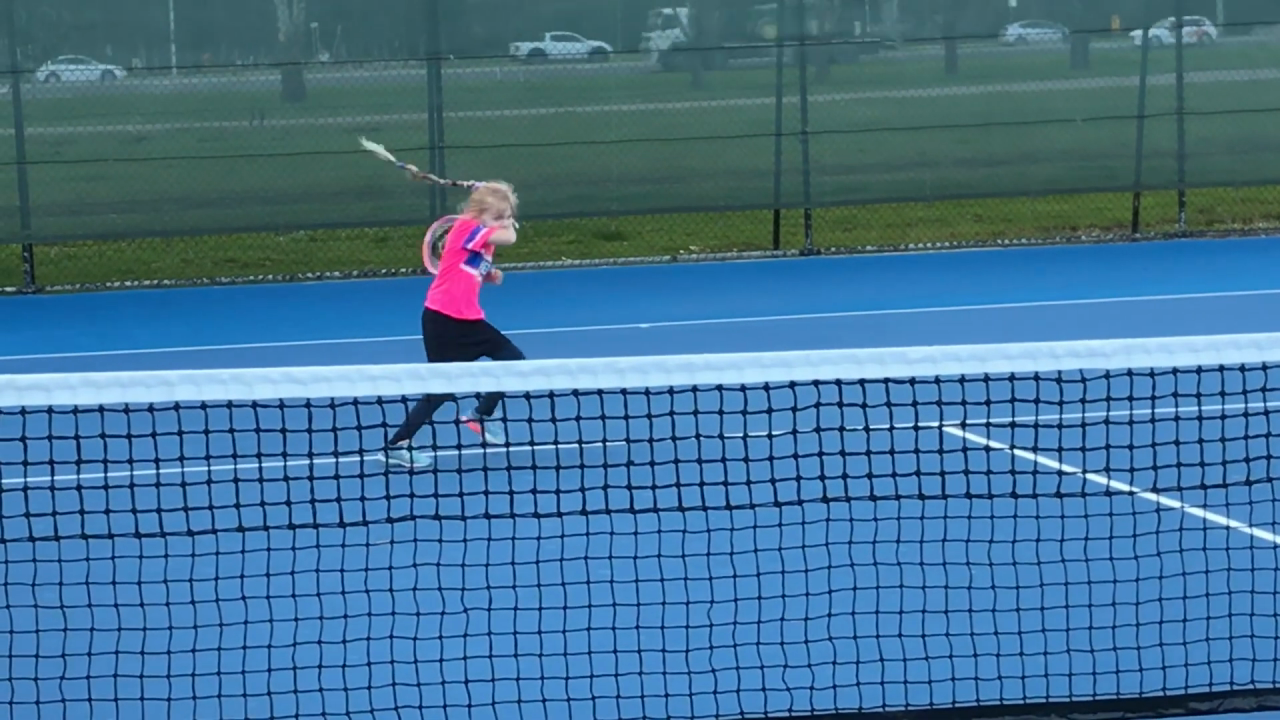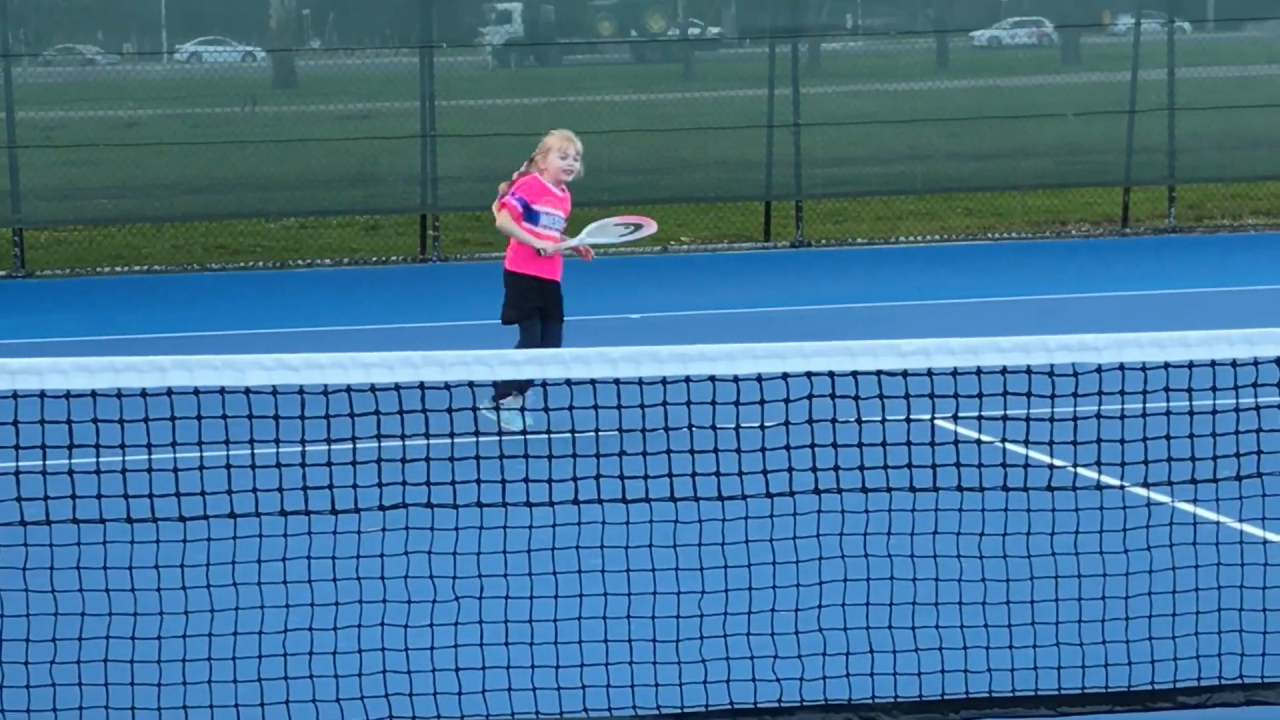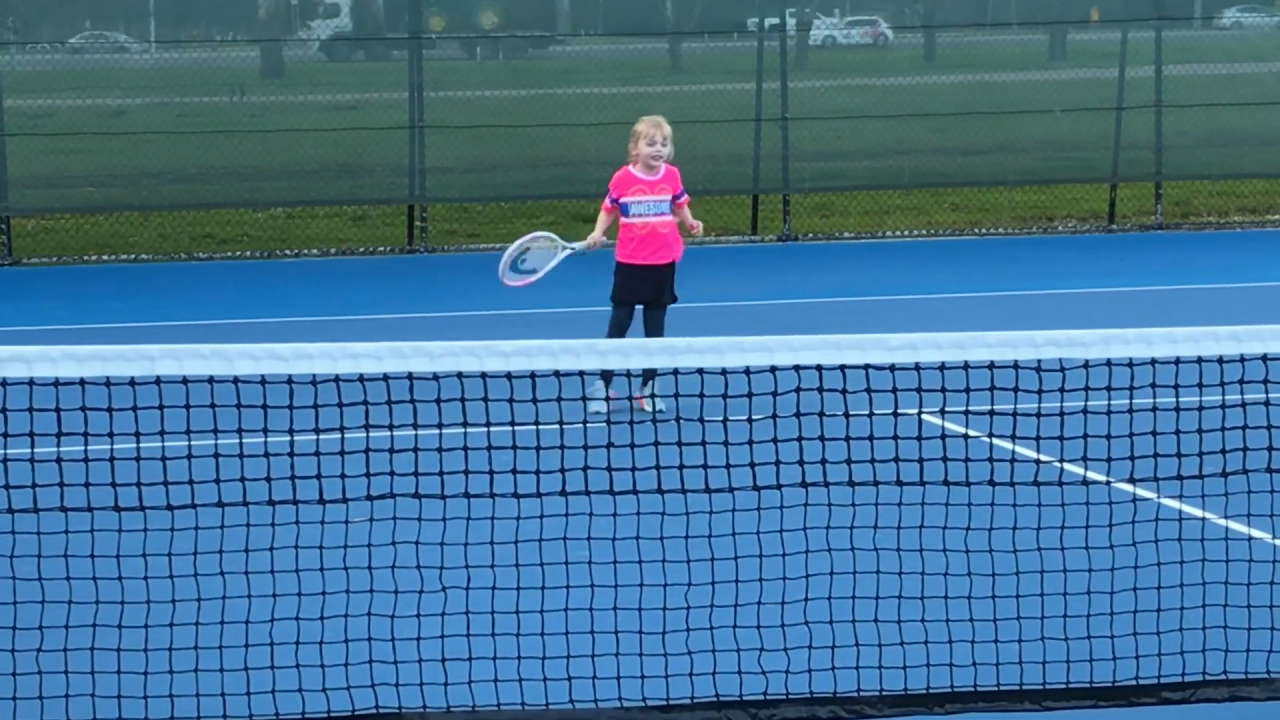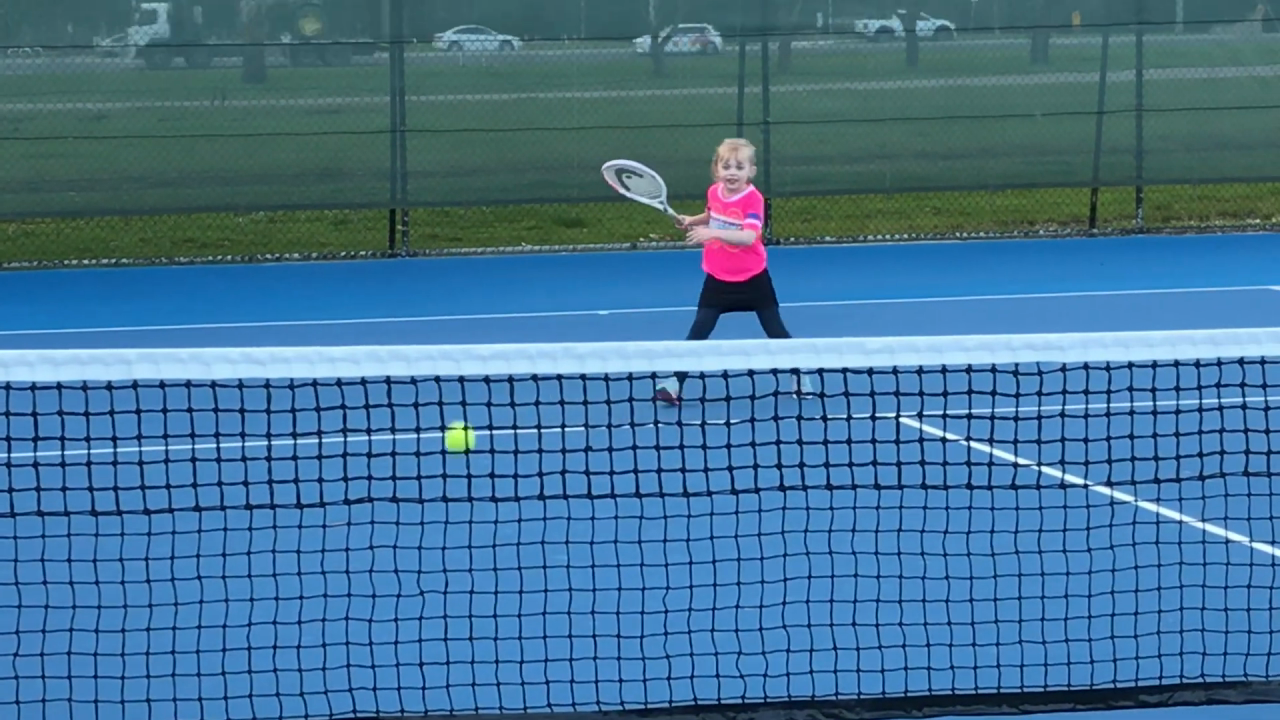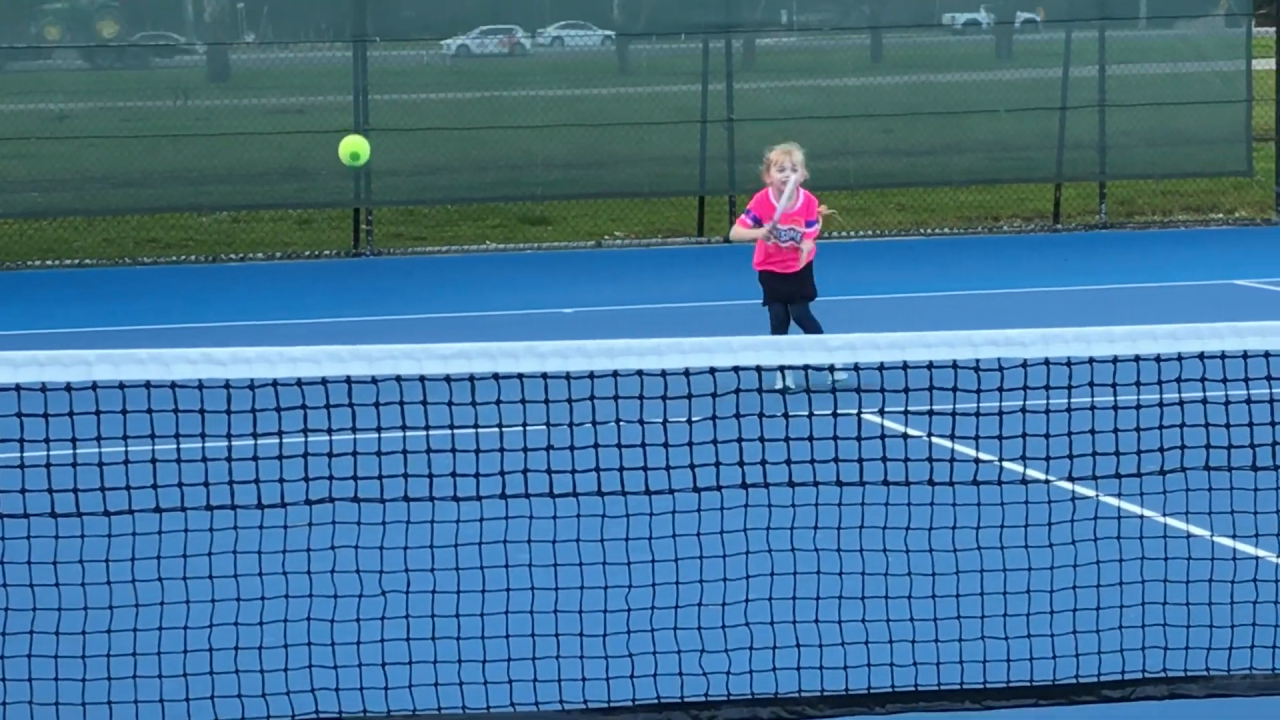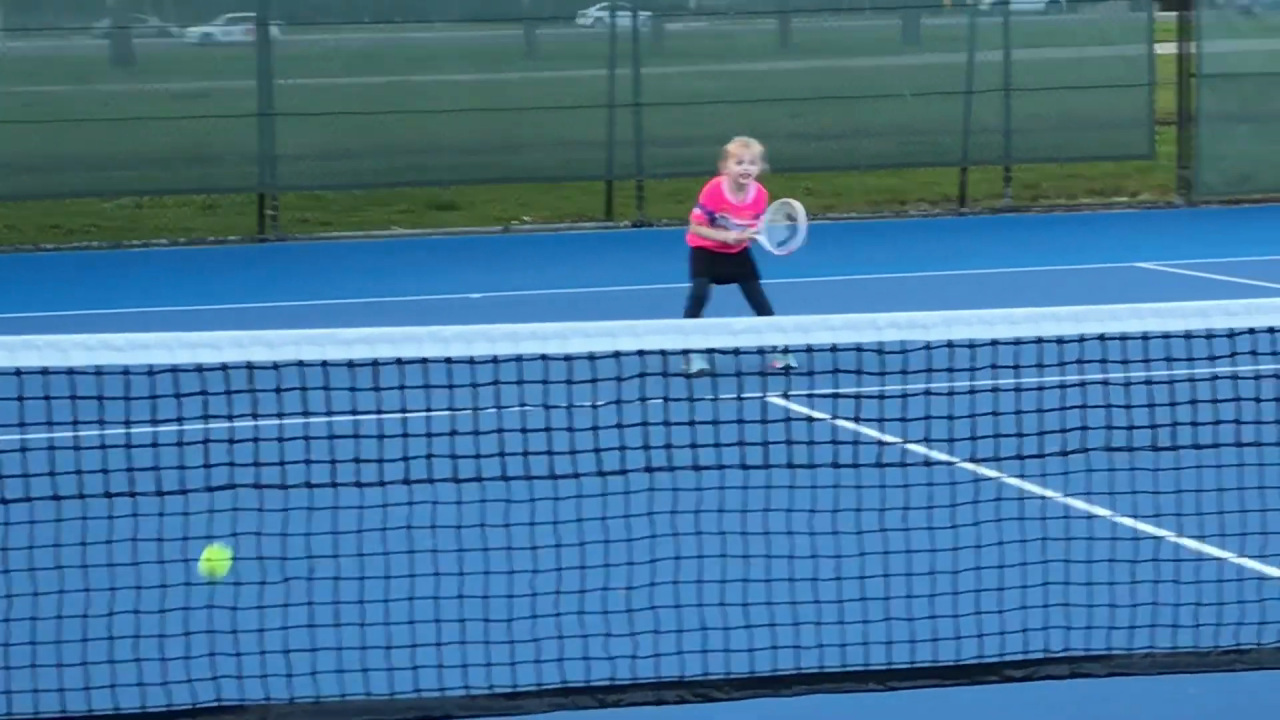
dt=0.4s
person 1, frame 1
left shoulder: (486, 239)
right shoulder: (465, 227)
right elbow: (509, 238)
left wrist: (493, 274)
right wrist: (506, 223)
left hip: (469, 317)
right hip: (443, 316)
left knee: (514, 359)
left ankle: (481, 416)
right ankle: (400, 443)
person 1, frame 2
left shoulder: (564, 195)
right shoulder: (529, 185)
right elbow: (502, 220)
left wrist: (576, 248)
right wrist: (535, 243)
left hip: (550, 277)
right hip: (522, 274)
left knee: (552, 343)
right knee: (532, 341)
left ankle: (515, 397)
right ankle: (503, 400)
person 1, frame 3
left shoulder: (671, 174)
right shoulder: (622, 178)
left elbow: (680, 206)
right elbow: (608, 211)
left wrist: (690, 222)
right wrist: (598, 233)
left hip: (664, 262)
right hip: (629, 263)
left knee: (654, 327)
right knee: (618, 325)
left ankle: (647, 388)
right ankle: (602, 385)
person 1, frame 4
left shoulder: (753, 199)
right shoulder: (715, 191)
left elbow: (749, 238)
left wrist: (718, 233)
right wrist: (690, 222)
left hip: (752, 275)
right hip: (717, 275)
left knee: (773, 328)
right knee: (700, 328)
left ankle: (800, 374)
right ankle: (675, 381)
person 1, frame 5
left shoulder: (809, 202)
right shoulder: (761, 201)
left elbow: (810, 240)
right elbow: (735, 233)
left wrist: (806, 248)
right wrist: (759, 234)
left hip: (799, 267)
right hip: (770, 268)
left knee: (800, 314)
right knee: (778, 318)
right ankle: (784, 369)
person 1, frame 6
left shoulder: (760, 195)
right shoulder: (713, 190)
left elbow: (756, 229)
right elbow: (695, 227)
left wrist: (749, 235)
right wrist: (725, 236)
left hip: (737, 251)
right hip: (706, 249)
left knee: (759, 300)
right knee: (700, 293)
left ankle: (779, 350)
right ankle: (694, 351)
